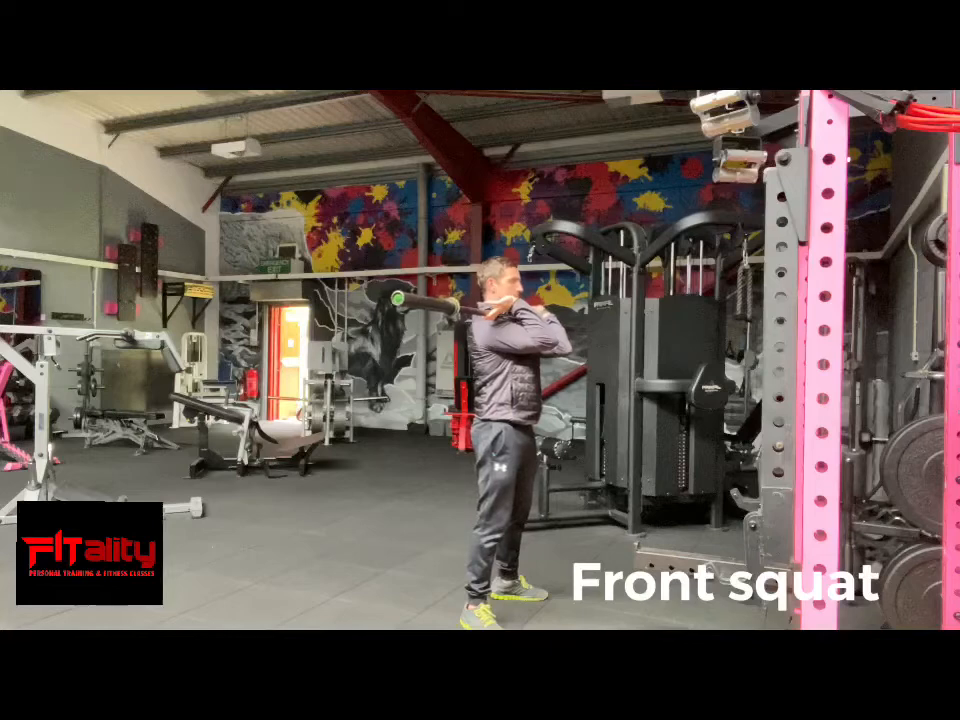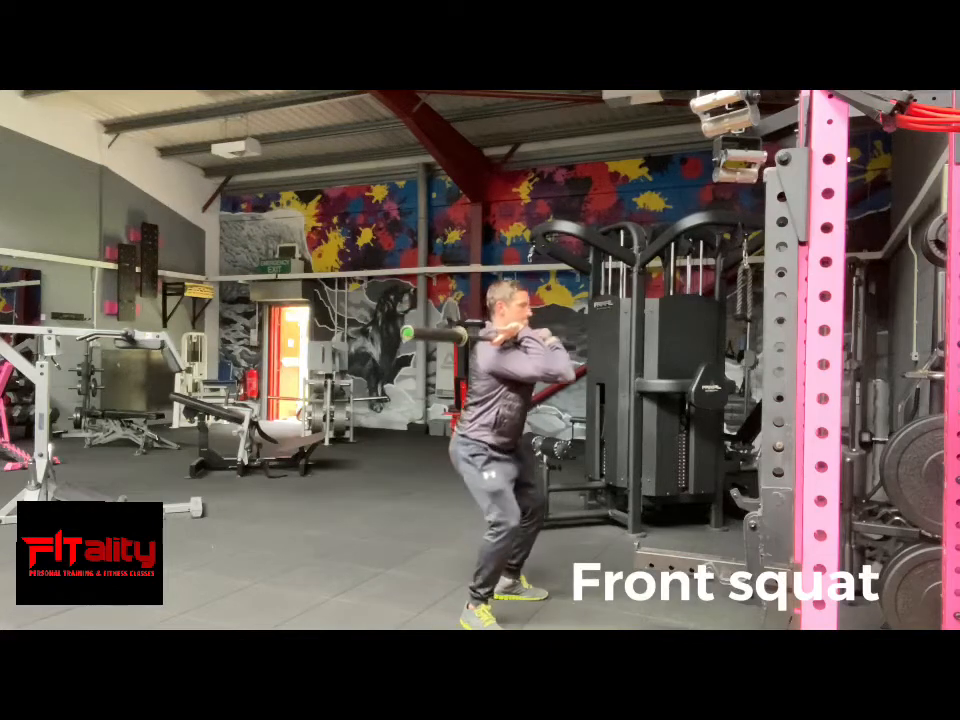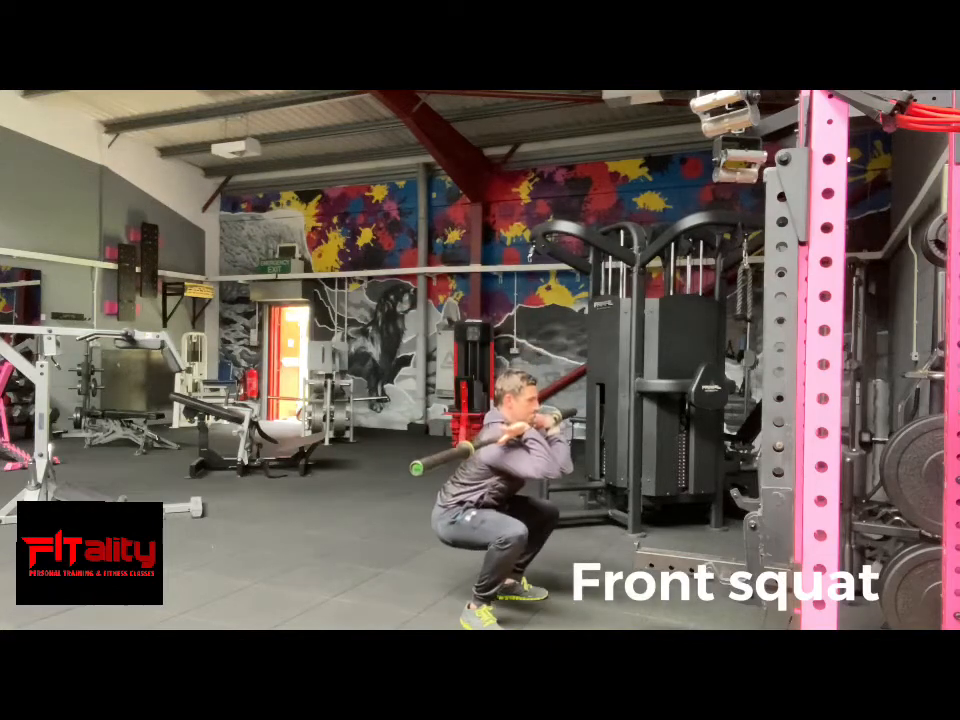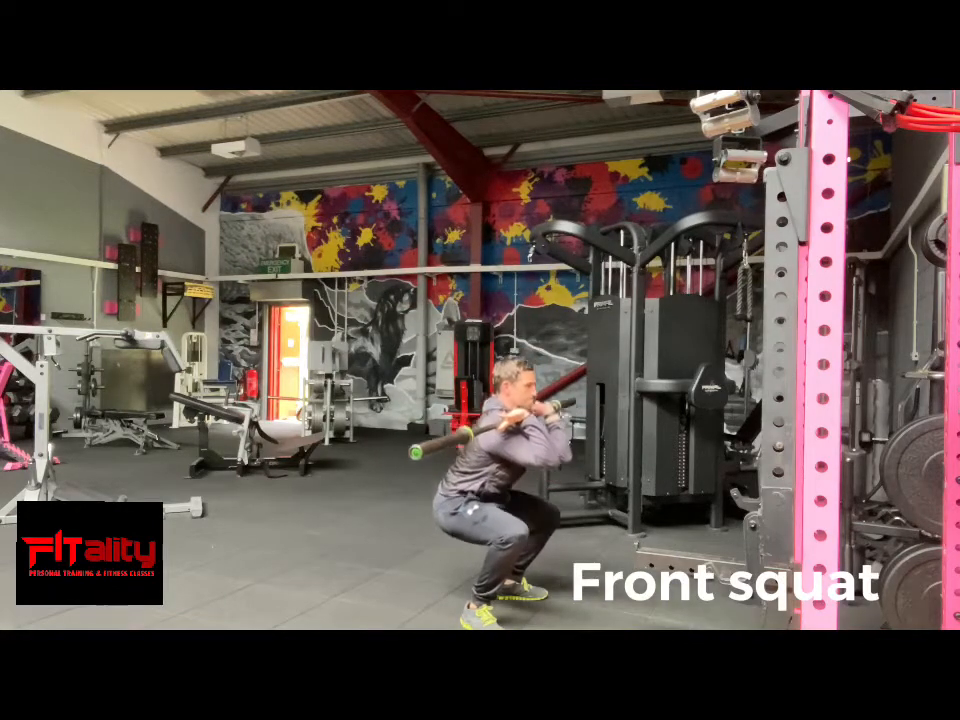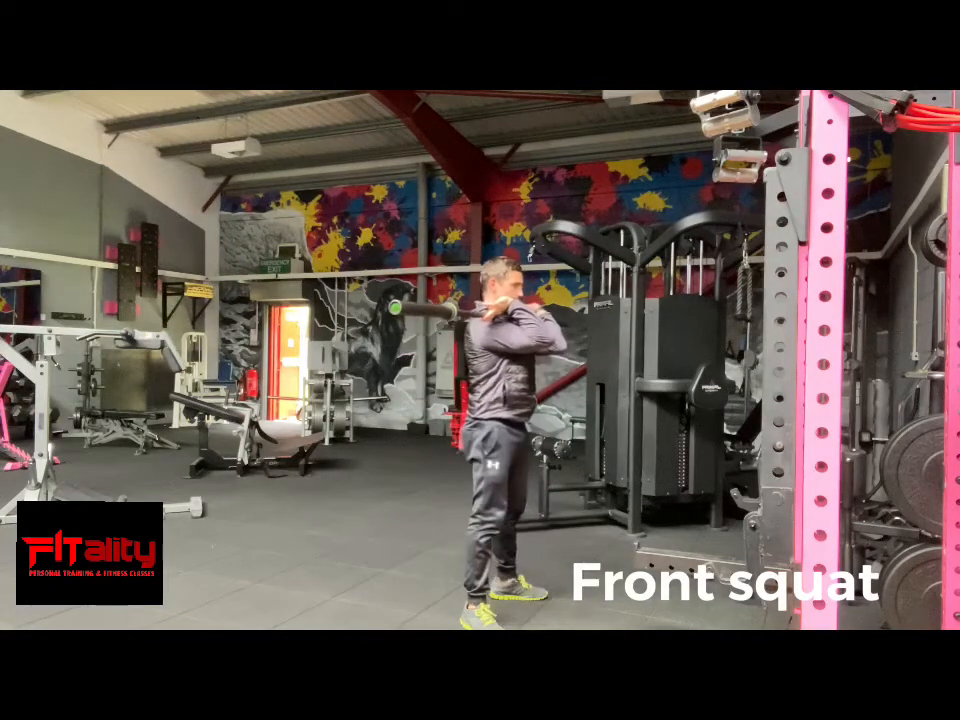
dt=1s
person 1, frame 1
left shoulder: (515, 322)
right shoulder: (488, 326)
left elbow: (562, 346)
right elbow: (543, 342)
left wrist: (541, 314)
right wrist: (520, 307)
left hip: (521, 430)
right hip: (499, 431)
left knee: (516, 514)
right knee: (493, 519)
left ankle: (507, 580)
right ankle: (475, 604)
person 1, frame 2
left shoulder: (518, 345)
right shoulder: (494, 350)
left elbow: (565, 373)
right elbow: (544, 370)
left wrist: (547, 340)
right wrist: (527, 335)
left hip: (504, 448)
right hip: (476, 448)
left knee: (534, 506)
right knee: (506, 521)
left ankle: (510, 579)
right ankle: (476, 606)
person 1, frame 3
left shoulder: (519, 431)
right shoulder: (498, 440)
left elbow: (563, 467)
right elbow: (547, 471)
left wrist: (551, 429)
right wrist: (531, 432)
left hip: (485, 506)
right hip: (454, 516)
left knee: (546, 513)
right knee: (513, 533)
left ankle: (510, 580)
right ankle: (477, 608)
person 1, frame 4
left shoulder: (519, 420)
right shoulder: (497, 428)
left elbow: (562, 454)
right elbow: (545, 458)
left wrist: (551, 417)
right wrist: (531, 419)
right hip: (457, 503)
left knee: (547, 516)
right knee: (513, 533)
left ankle: (510, 581)
right ankle: (476, 608)
person 1, frame 5
left shoulder: (510, 321)
right shoulder: (486, 325)
left elbow: (557, 343)
right elbow: (543, 341)
left wrist: (537, 312)
right wrist: (516, 307)
left hip: (513, 427)
right hip: (491, 429)
left knee: (512, 511)
right knee: (488, 515)
left ankle: (506, 579)
right ankle: (474, 605)
